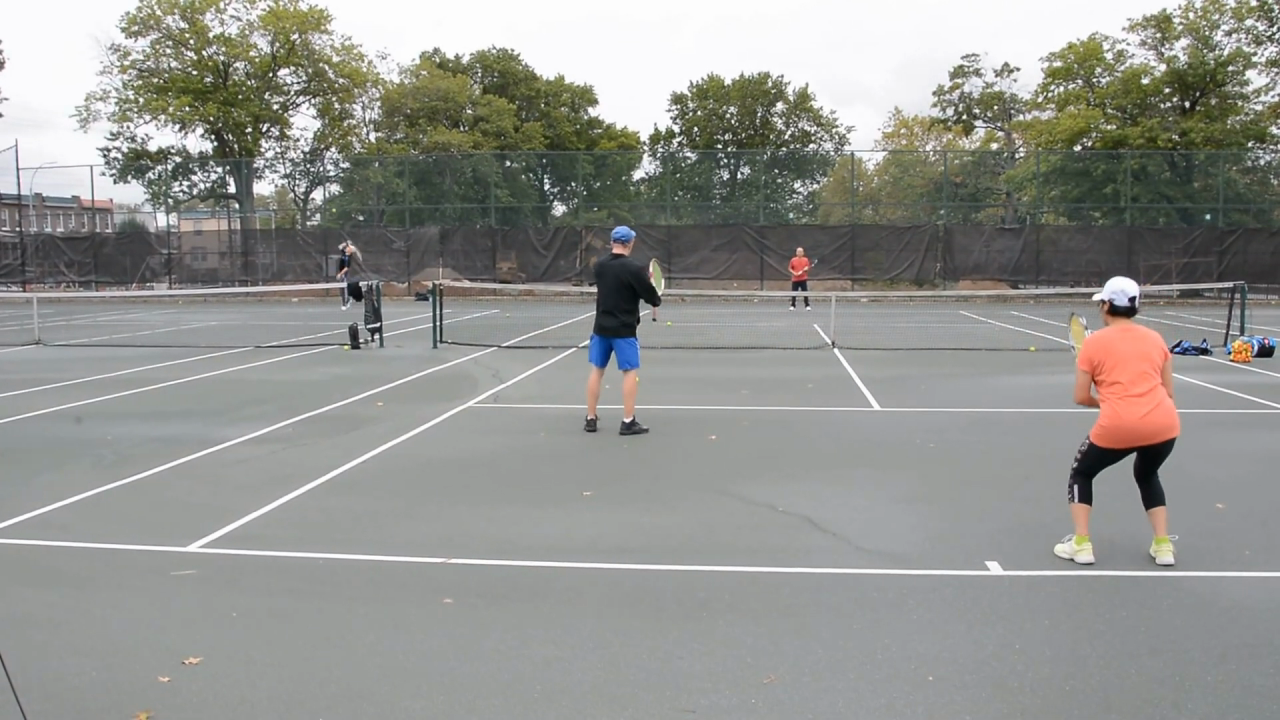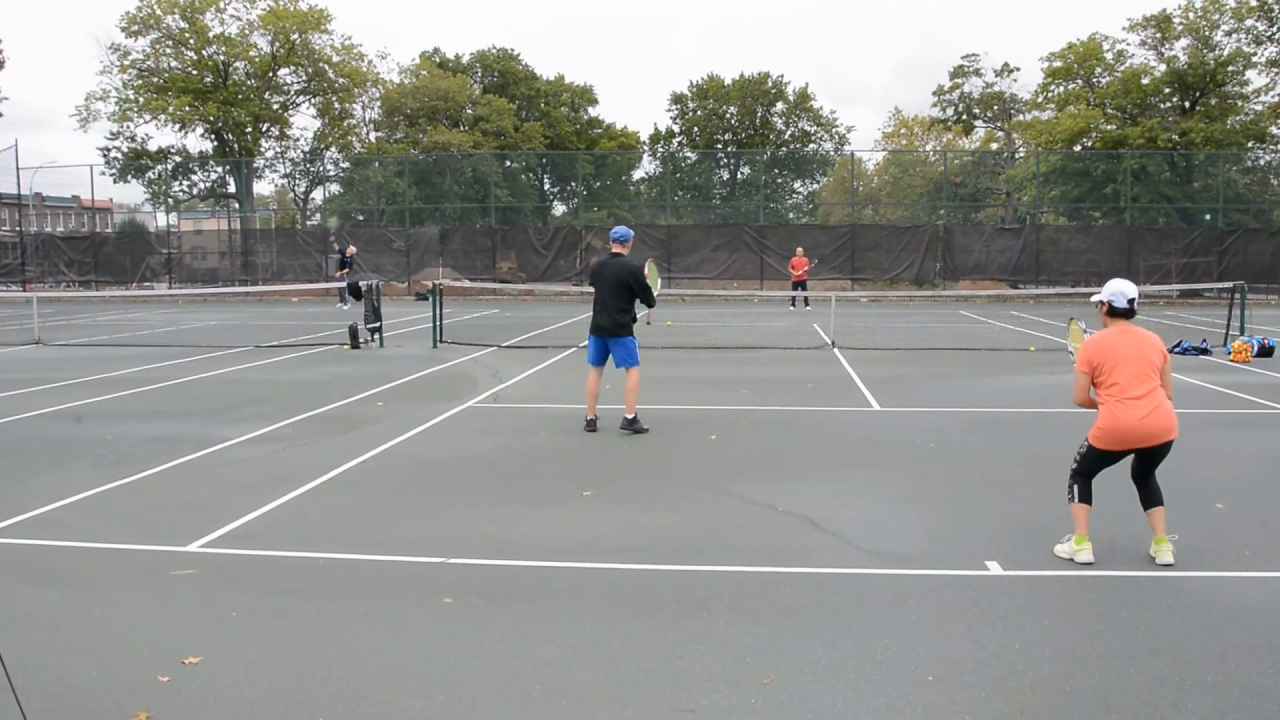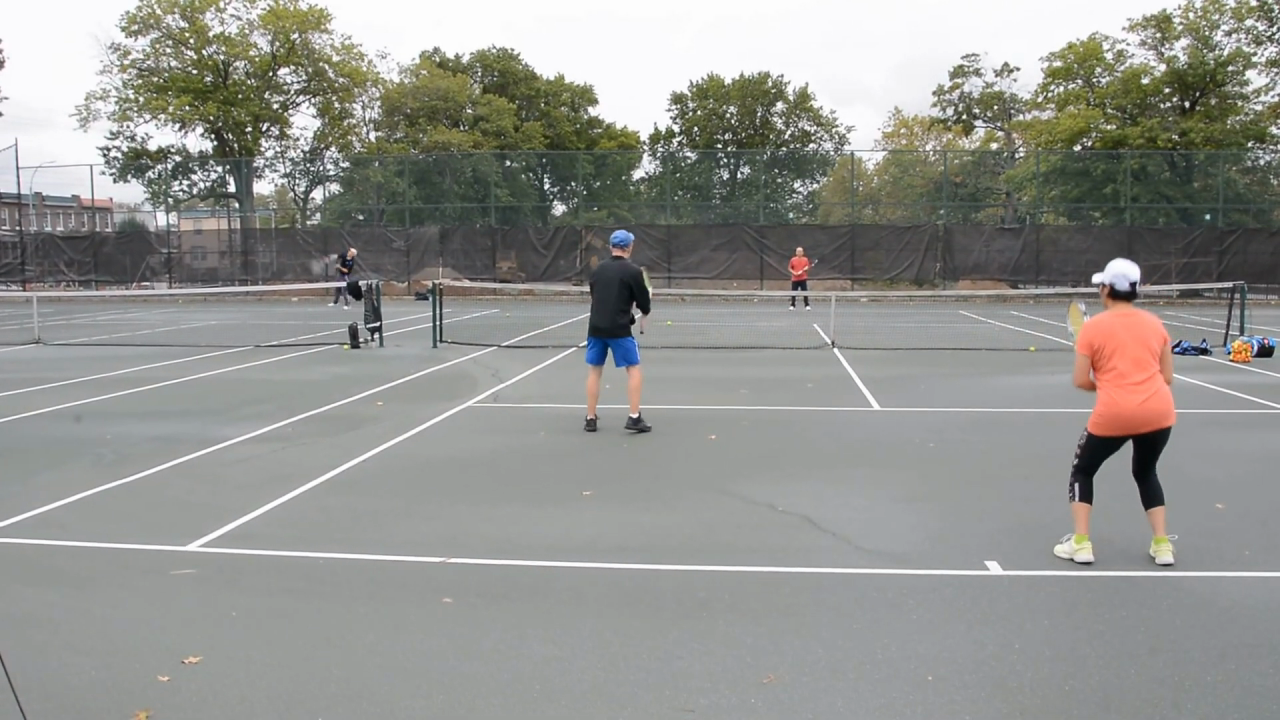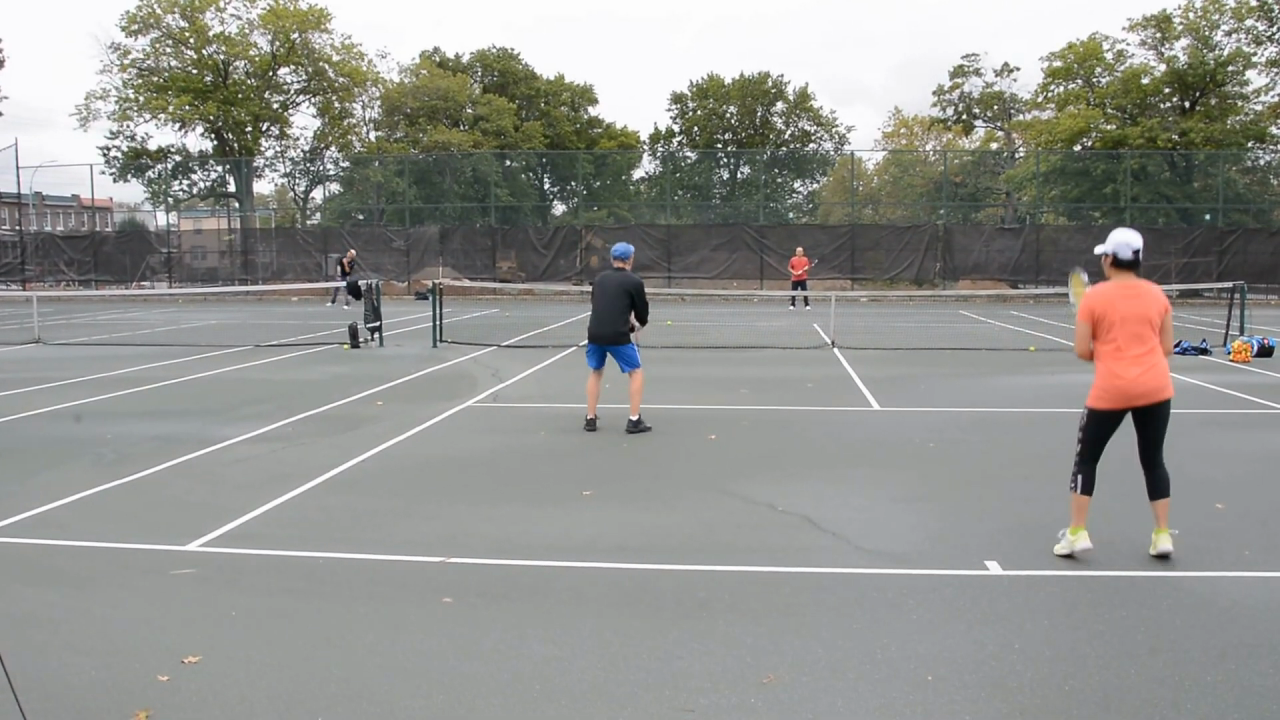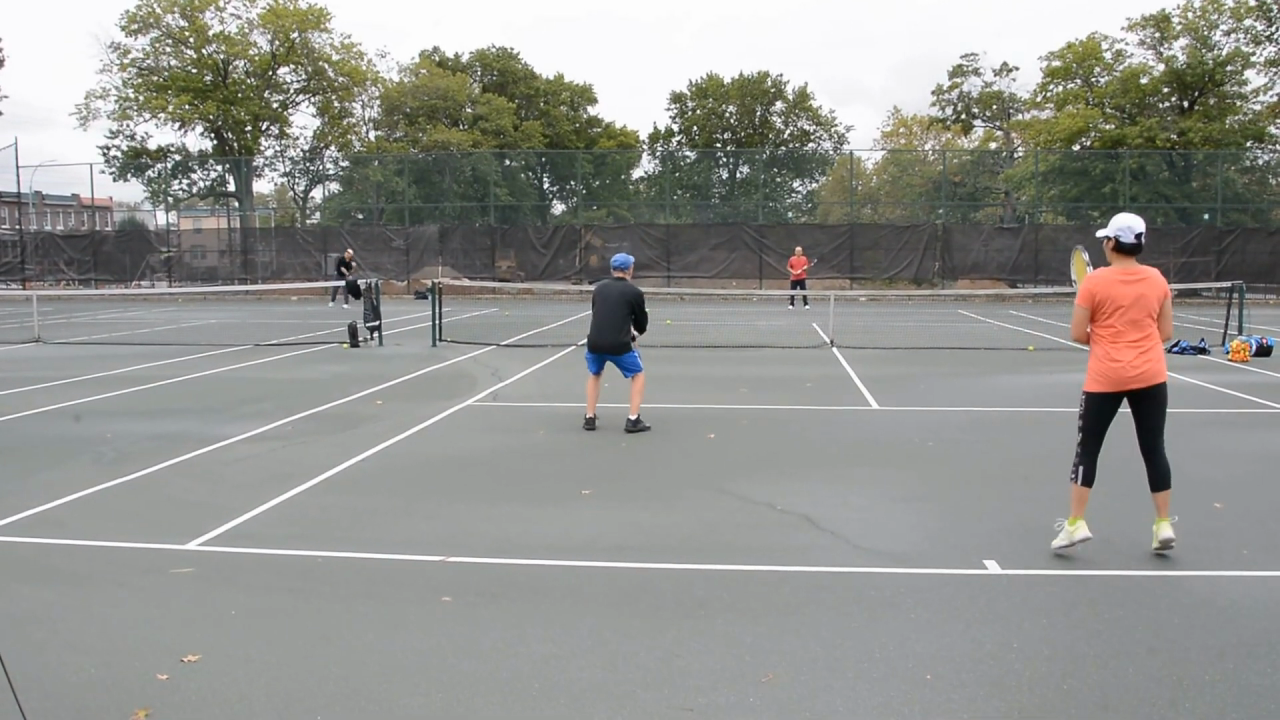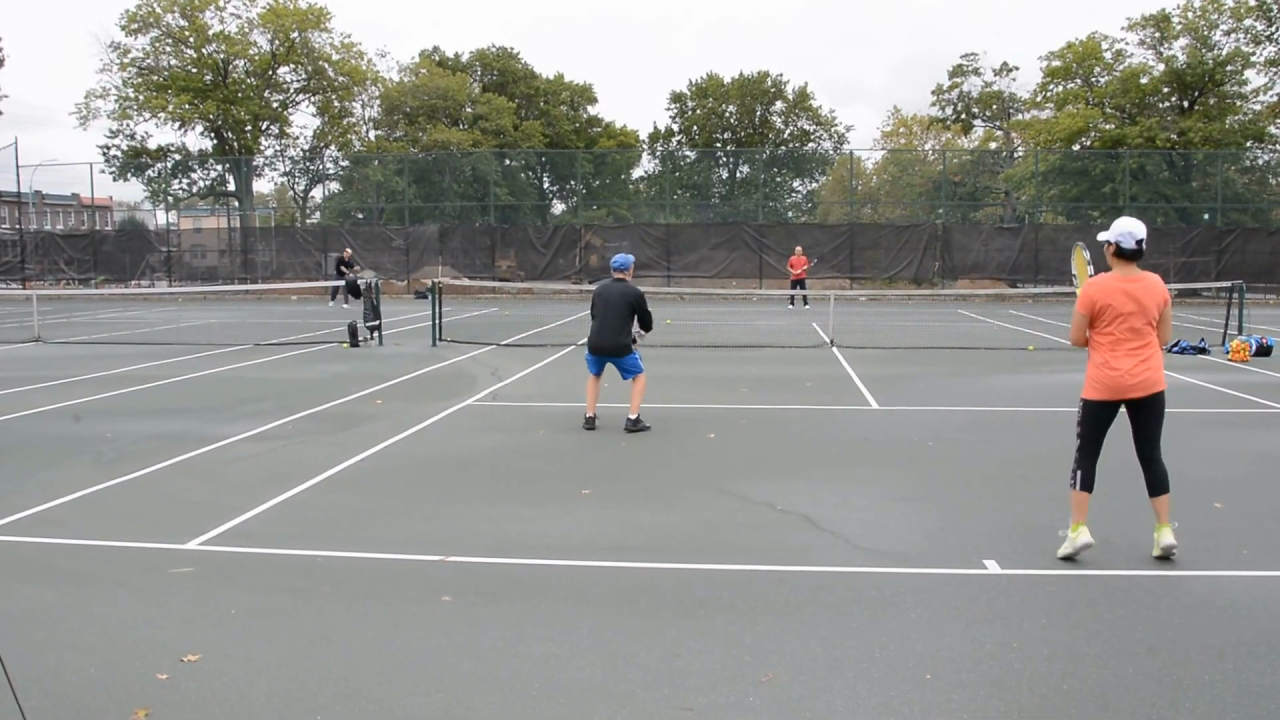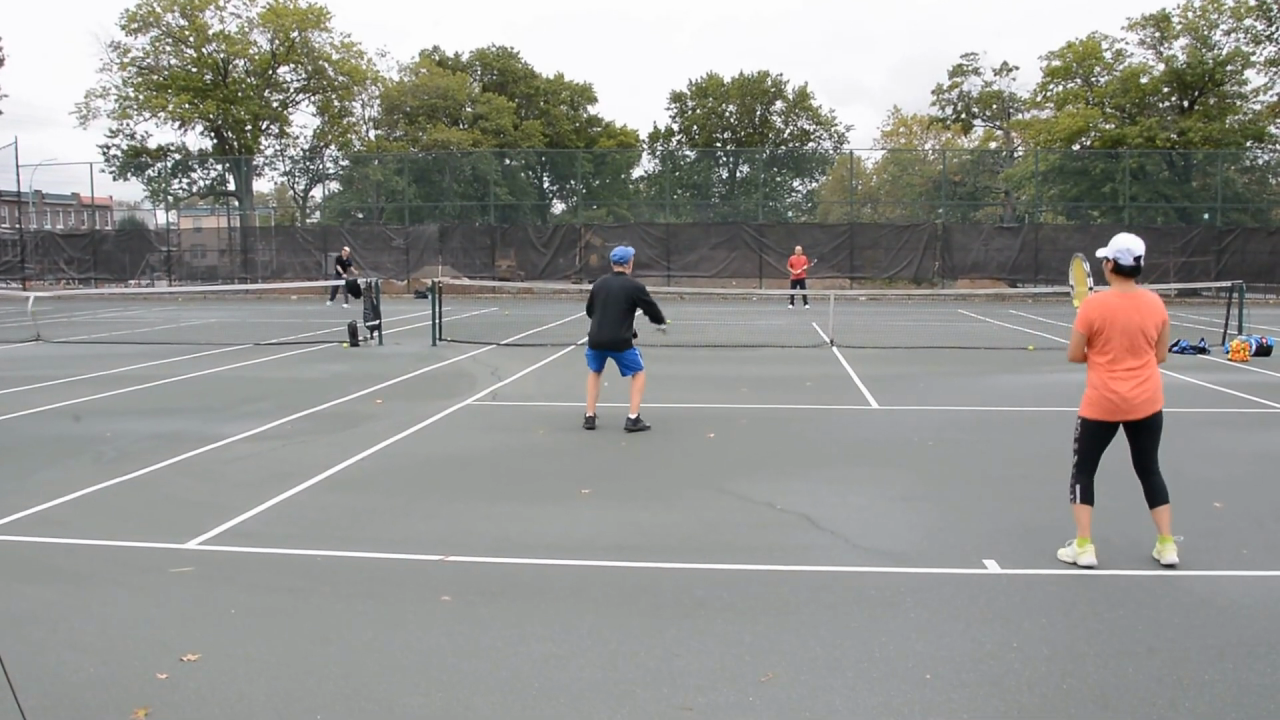
dt=0.1s
person 1, frame 1
left shoulder: (1094, 343)
right shoulder: (1155, 339)
left elbow: (1081, 397)
right elbow: (1168, 391)
left hip: (1117, 429)
right hip: (1163, 426)
left knee: (1081, 473)
right knee: (1146, 476)
left ankle: (1081, 545)
right ankle: (1163, 546)
person 1, frame 2
left shoulder: (1093, 345)
right shoulder: (1154, 341)
left elbow: (1081, 399)
right elbow: (1167, 393)
left hip: (1115, 431)
right hip: (1161, 429)
left knee: (1080, 474)
right knee: (1144, 477)
left ankle: (1081, 544)
right ankle: (1162, 546)
person 1, frame 3
left shoulder: (1093, 326)
right shoulder: (1155, 324)
left elbow: (1081, 381)
right elbow: (1167, 378)
left hip: (1113, 416)
right hip: (1158, 414)
left knee: (1082, 471)
right knee: (1145, 473)
left ankle: (1081, 544)
right ankle: (1162, 545)
person 1, frame 4
left shoulder: (1094, 297)
right shoulder: (1157, 295)
left elbow: (1082, 351)
right elbow: (1168, 349)
left hip: (1111, 393)
right hip: (1155, 391)
left knee: (1086, 459)
right knee: (1153, 460)
left ankle: (1076, 534)
right ankle: (1162, 536)
person 1, frame 5
left shoulder: (1094, 281)
right shoulder: (1157, 280)
left elbow: (1077, 334)
right elbow: (1166, 333)
left hip: (1106, 379)
right hip: (1150, 376)
left knee: (1088, 449)
right knee: (1153, 449)
left ankle: (1075, 523)
right ankle: (1163, 524)
person 1, frame 6
left shoulder: (1095, 286)
right shoulder: (1158, 286)
left elbow: (1076, 338)
right elbow: (1164, 339)
left hip: (1104, 386)
right hip: (1149, 384)
left knee: (1086, 455)
right knee: (1151, 458)
left ankle: (1077, 531)
right ankle: (1164, 531)
person 1, frame 7
left shoulder: (1093, 304)
right shoulder: (1156, 304)
left elbow: (1074, 354)
right elbow: (1161, 355)
left hip: (1102, 404)
right hip: (1146, 402)
left knee: (1083, 470)
right knee: (1148, 470)
left ankle: (1084, 547)
right ankle: (1167, 546)
person 2, frame 1
left shoulder: (599, 266)
right shoulder: (634, 268)
right elbow: (649, 294)
right wrist: (656, 300)
left hip: (601, 327)
right hip: (624, 329)
left knee: (596, 370)
right knee: (629, 373)
left ankle: (590, 419)
right ankle: (628, 422)
person 2, frame 2
left shoulder: (597, 266)
right shoulder: (632, 268)
right elbow: (646, 295)
right wrist: (651, 302)
left hip: (598, 327)
right hip: (620, 329)
left knee: (595, 371)
right knee: (632, 370)
left ankle: (591, 419)
right ankle: (630, 418)
person 2, frame 3
left shoulder: (598, 270)
right shoulder: (633, 271)
right elbow: (643, 300)
right wrist: (645, 311)
left hip: (596, 327)
right hip: (619, 329)
left knee: (594, 370)
right knee: (634, 368)
left ankle: (590, 419)
right ankle: (634, 418)
person 2, frame 4
left shoulder: (599, 279)
right shoulder: (634, 281)
right elbow: (642, 311)
right wrist: (639, 322)
left hip: (595, 334)
right hip: (618, 336)
left knee: (595, 372)
right knee: (636, 372)
left ankle: (591, 418)
right ankle: (634, 420)
person 2, frame 5
left shoulder: (599, 288)
right shoulder: (634, 292)
right elbow: (641, 322)
right wrist: (636, 332)
left hip: (595, 343)
right hip: (619, 345)
left knee: (594, 375)
right knee: (638, 375)
left ankle: (589, 417)
right ankle: (633, 420)
person 2, frame 6
left shoulder: (599, 290)
right shoulder: (635, 294)
right elbow: (646, 324)
right wrist: (644, 330)
left hip: (595, 344)
right hip: (619, 347)
left knee: (594, 375)
right knee: (639, 376)
left ankle: (589, 417)
right ankle: (633, 420)
person 2, frame 7
left shoulder: (599, 283)
right shoulder: (635, 286)
left elbow: (590, 310)
right elbow: (652, 311)
right wrist: (662, 321)
left hip: (596, 339)
right hip: (620, 341)
left knee: (594, 373)
right knee: (638, 374)
left ankle: (589, 417)
right ankle: (633, 419)
